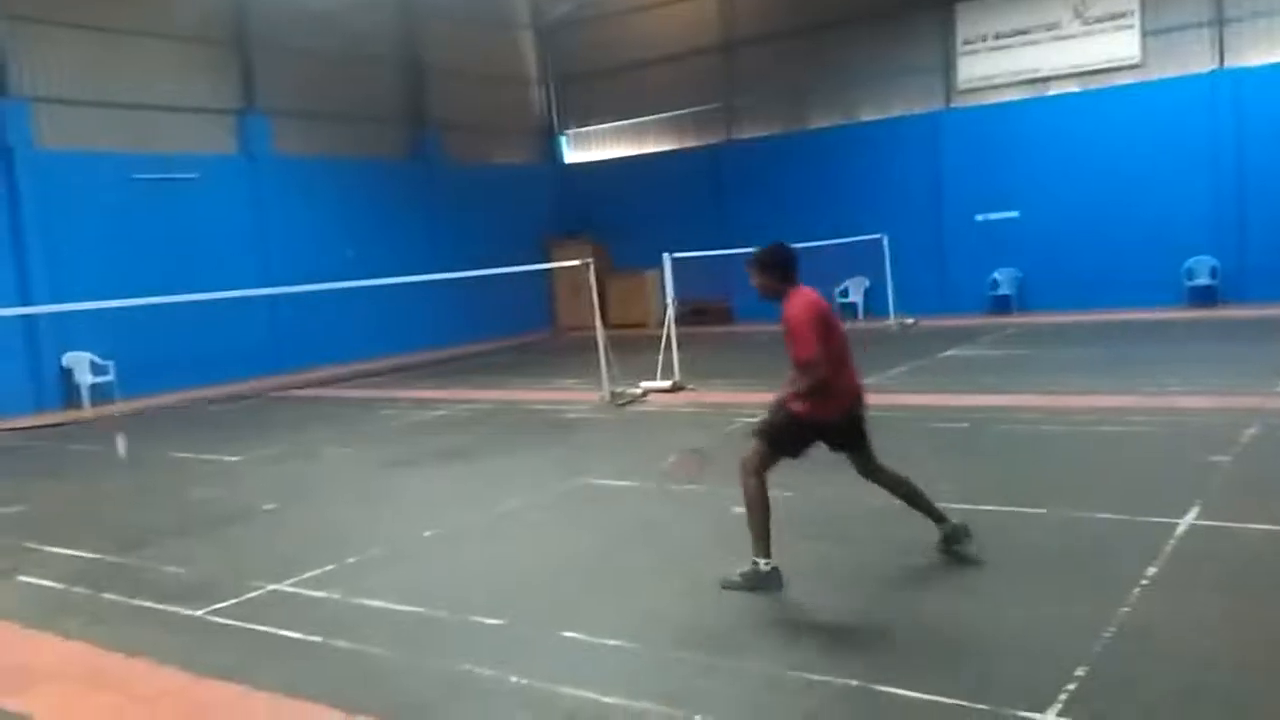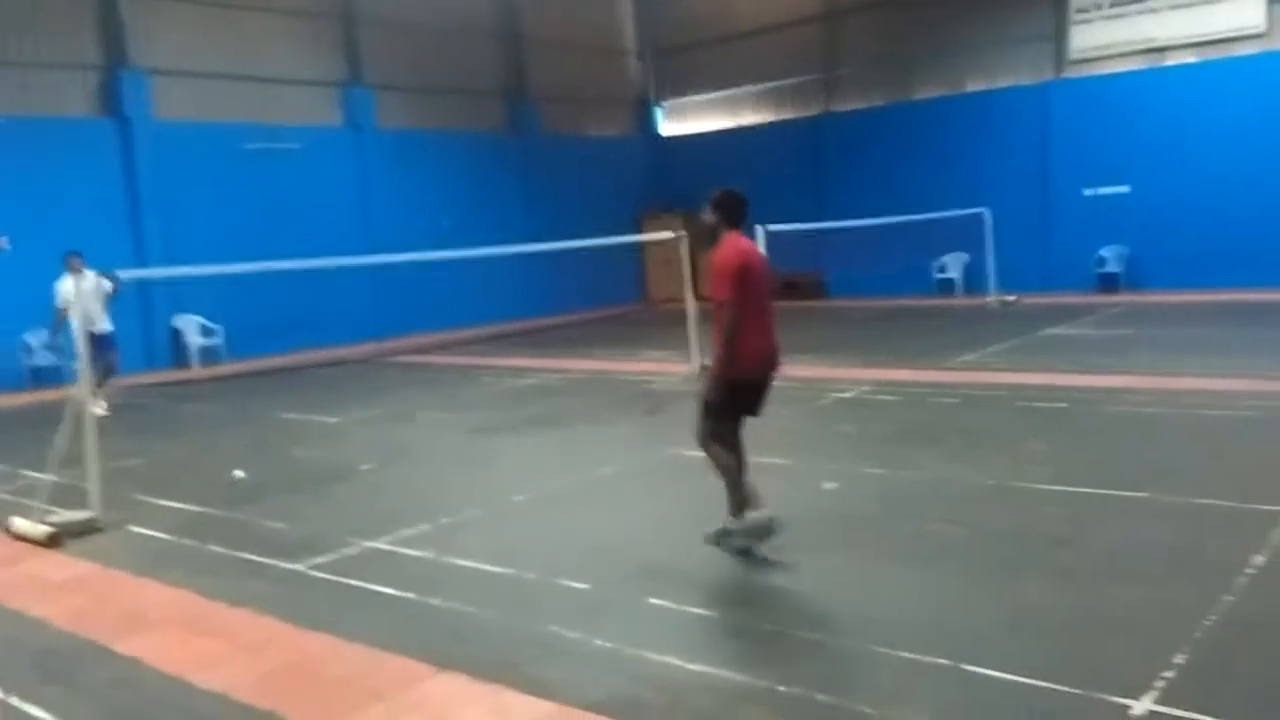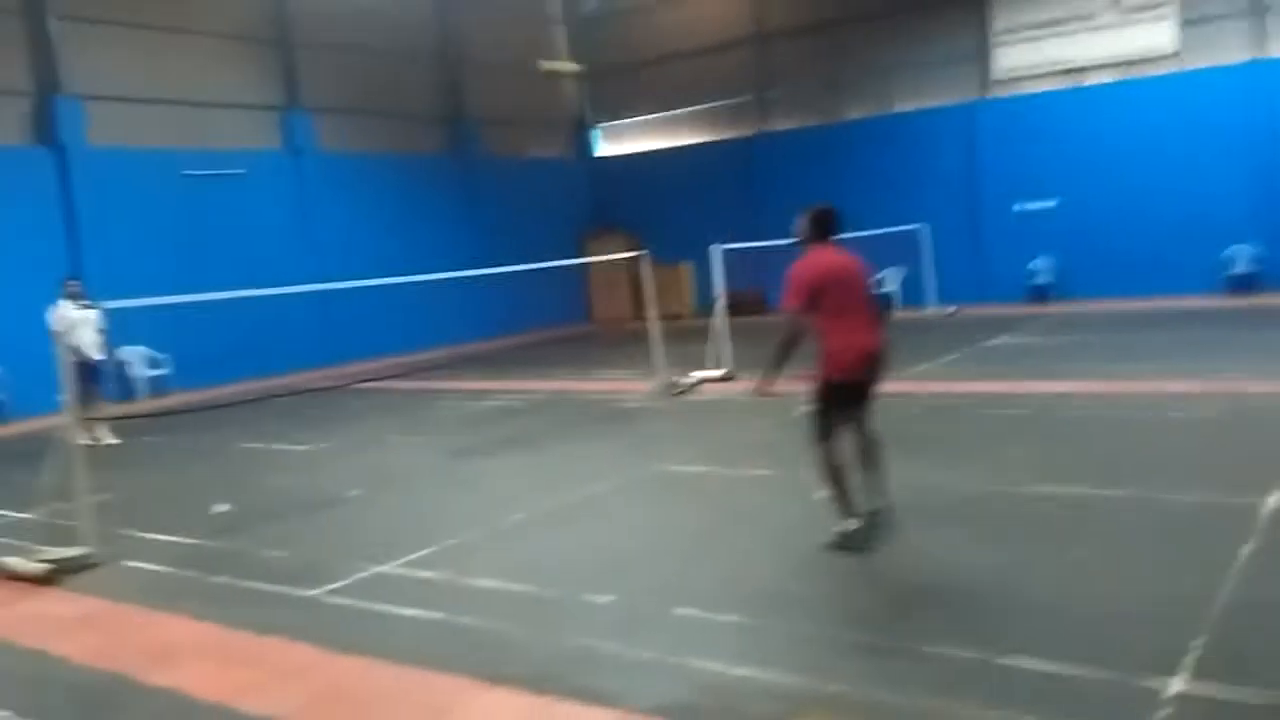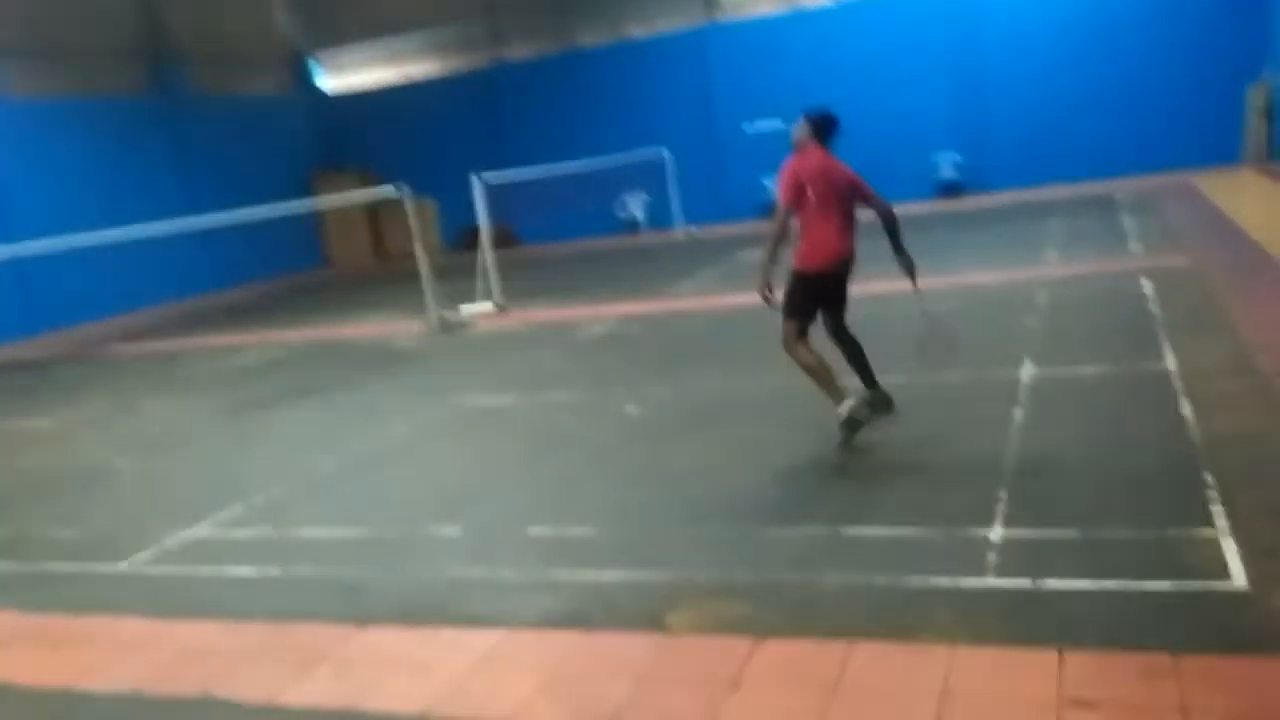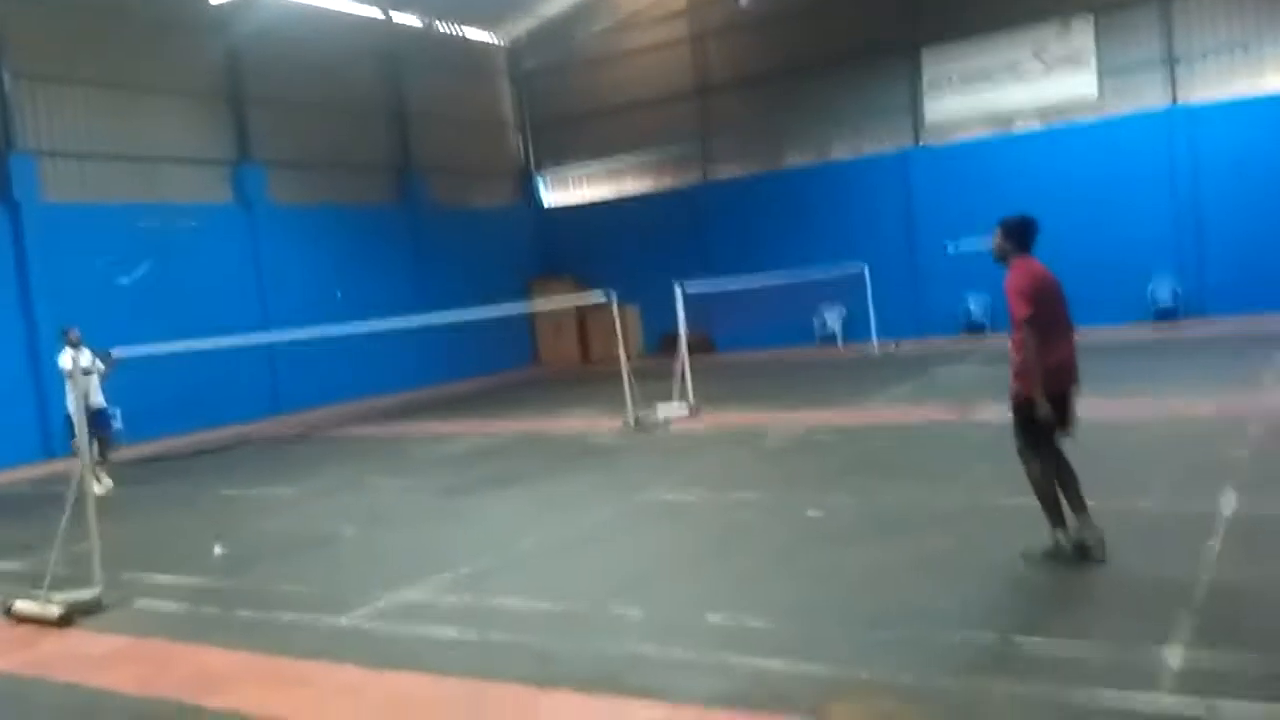
dt=1s
person 1, frame 1
left shoulder: (798, 312)
right shoulder: (803, 300)
left elbow: (820, 376)
left wrist: (784, 402)
right wrist: (786, 399)
left hip: (819, 404)
right hip: (844, 400)
left knee: (751, 467)
right knee: (870, 468)
left ankle: (763, 567)
right ankle: (949, 528)
person 1, frame 2
left shoulder: (724, 255)
right shoulder: (751, 251)
left elbow: (729, 322)
left wrist: (715, 373)
left hip: (740, 362)
right hip: (763, 357)
left knee: (710, 437)
right knee: (728, 434)
left ankle: (755, 514)
right ankle: (740, 519)
person 1, frame 3
left shoulder: (805, 269)
right shoulder: (852, 263)
left elbow: (794, 330)
right elbow: (876, 312)
left wrist: (770, 373)
left hip: (840, 362)
right hip: (871, 354)
left knee: (825, 437)
right knee: (858, 424)
left ankle: (852, 524)
right ankle: (874, 503)
person 1, frame 4
left shoulder: (796, 165)
right shoulder: (844, 172)
left elbow: (782, 221)
right elbow: (885, 211)
left wrist: (766, 274)
right wrist: (900, 251)
left hip: (813, 264)
right hip: (840, 260)
left knee: (792, 339)
right knee: (836, 328)
left ankle: (846, 406)
right ankle: (876, 396)
person 1, frame 5
left shoulder: (1018, 279)
right shoulder: (1042, 274)
left elbow: (1029, 338)
left wrist: (1039, 395)
left hip: (1036, 381)
right hip: (1061, 373)
left knee: (1030, 453)
right knee: (1047, 449)
left ankle: (1063, 539)
right ankle: (1085, 530)
